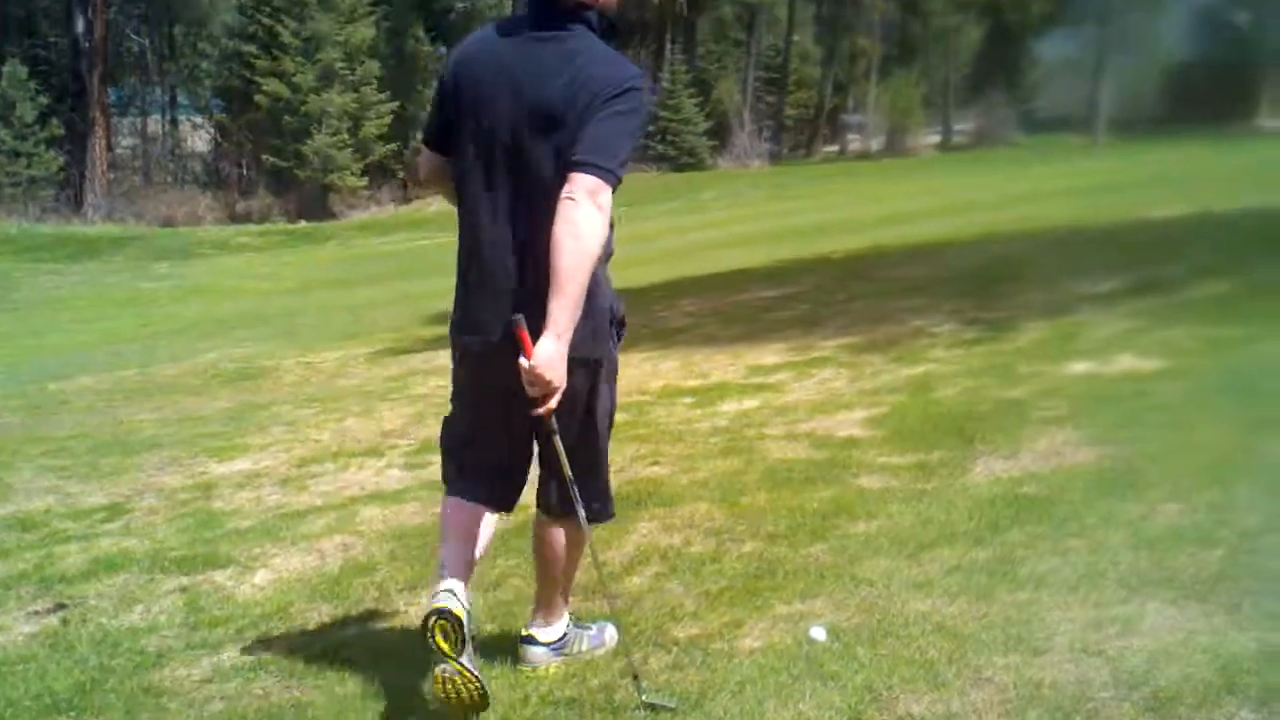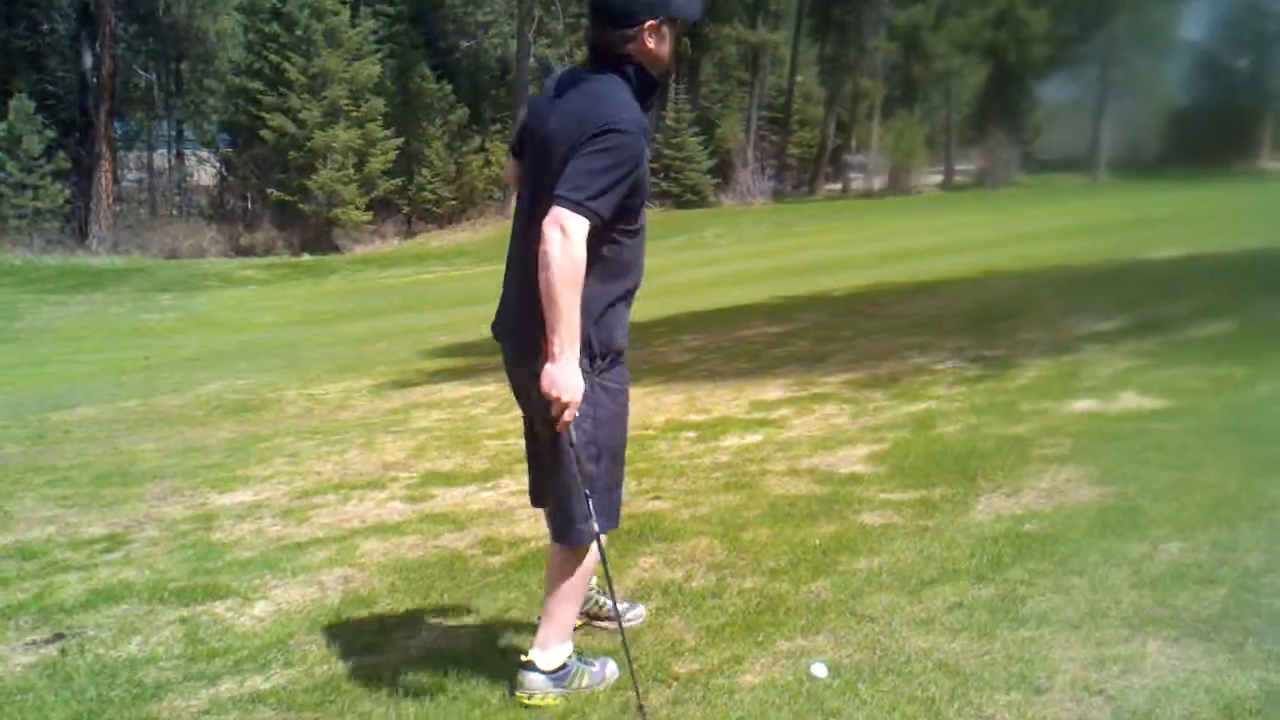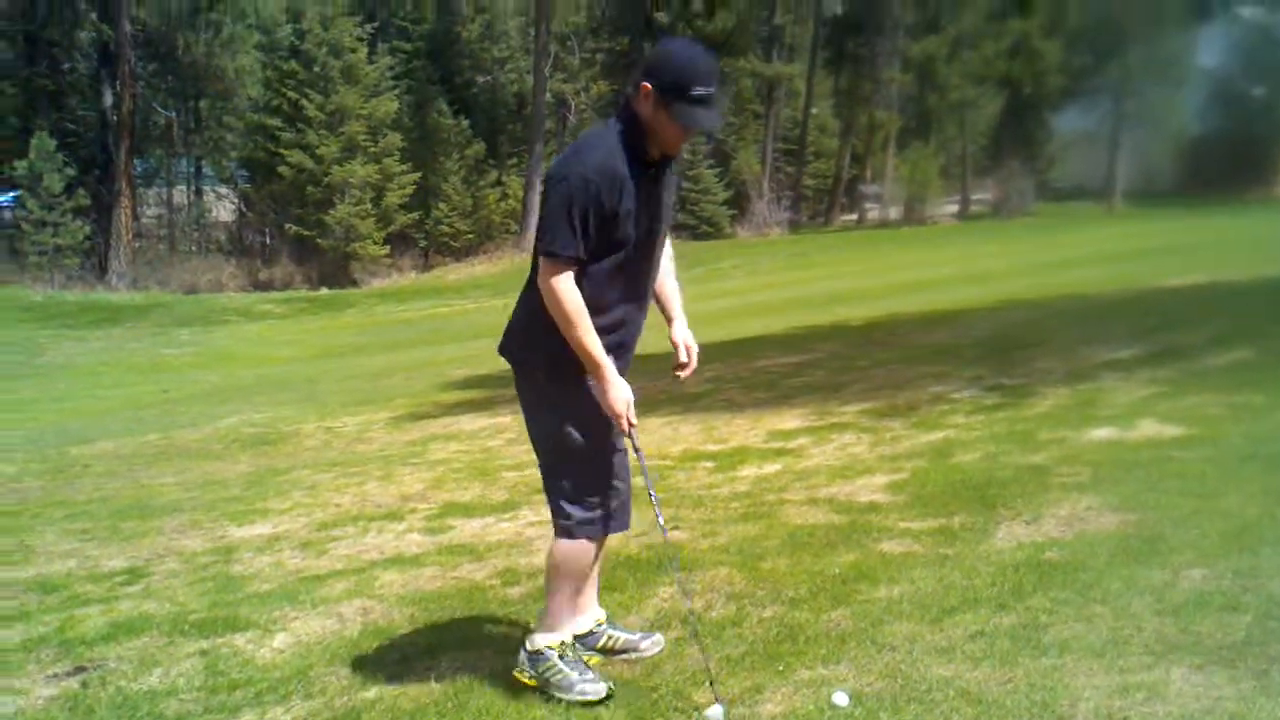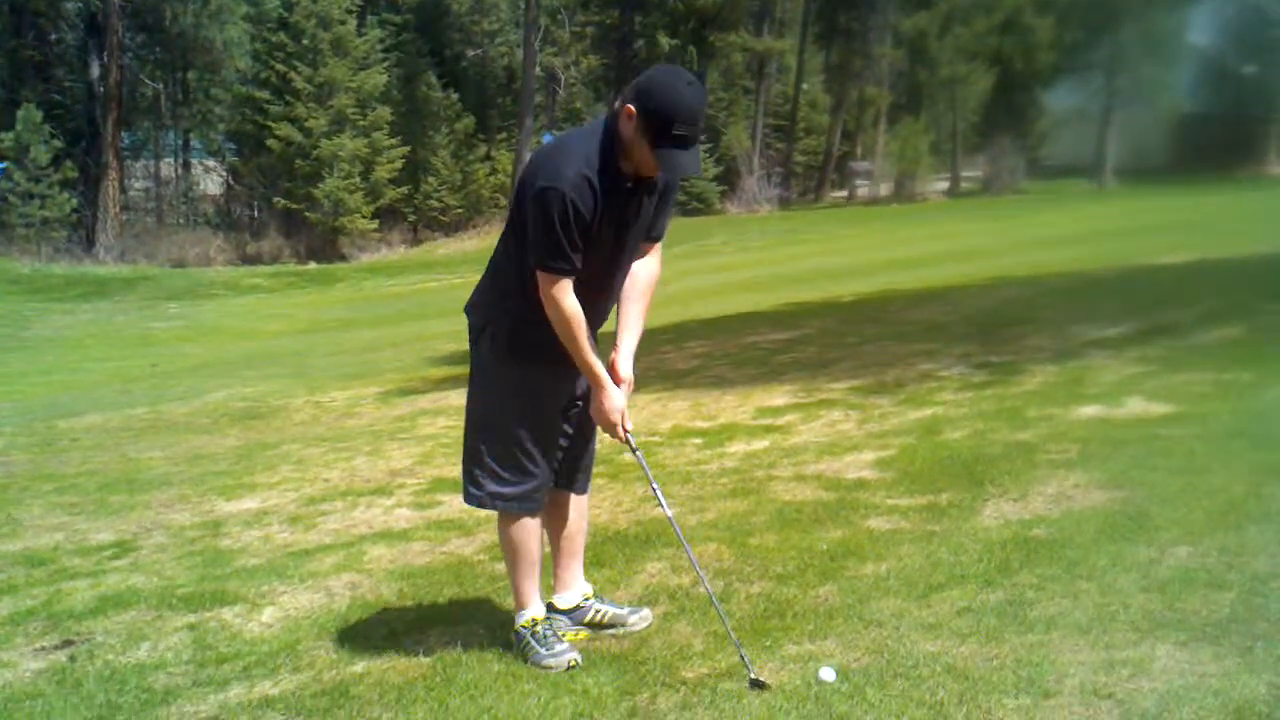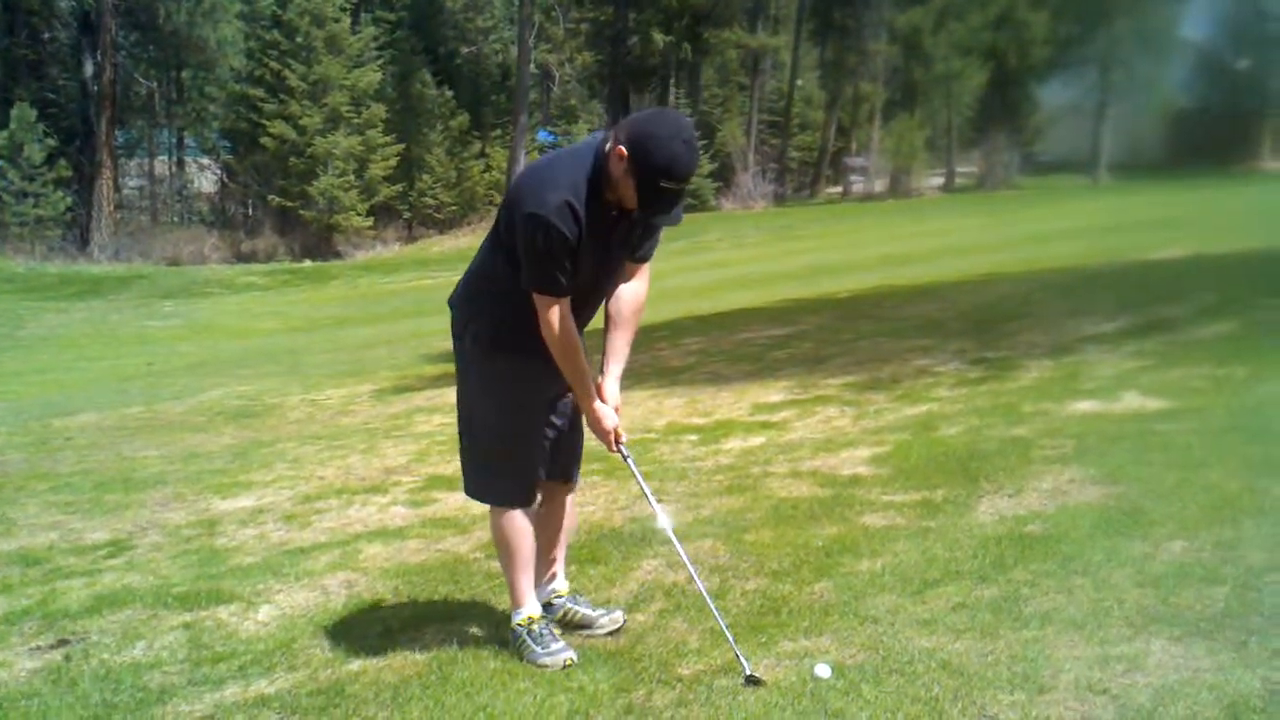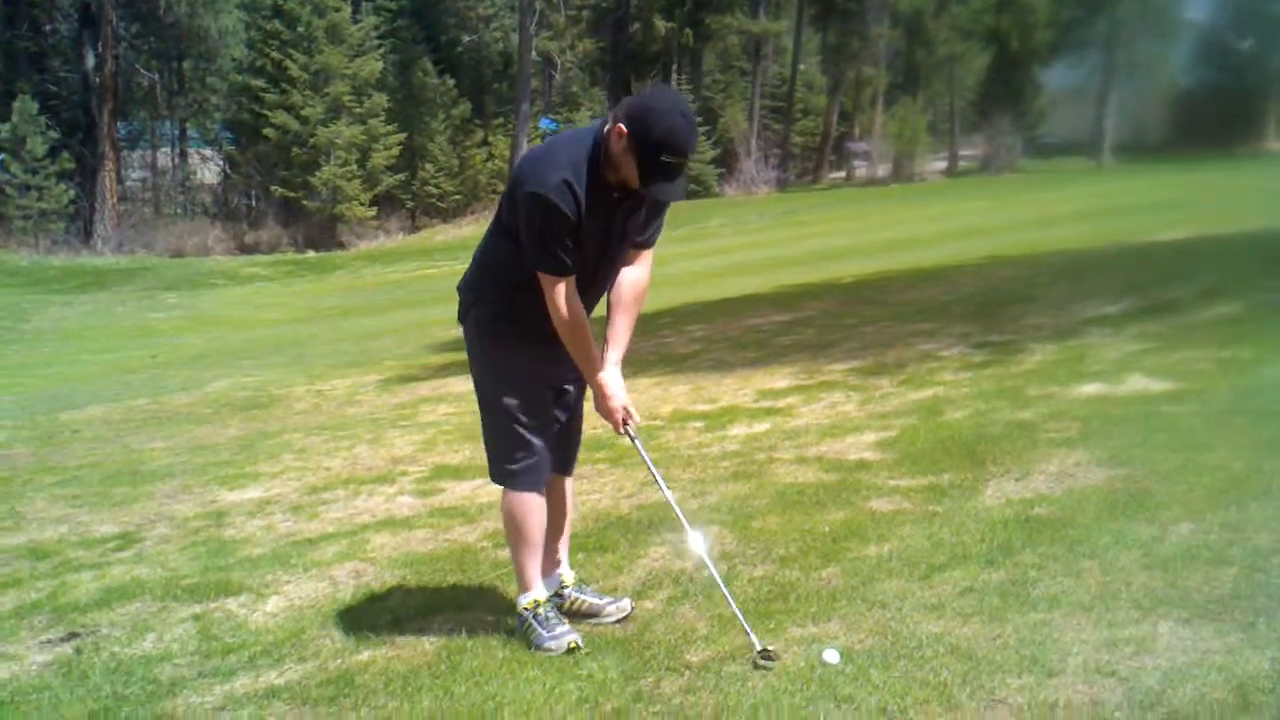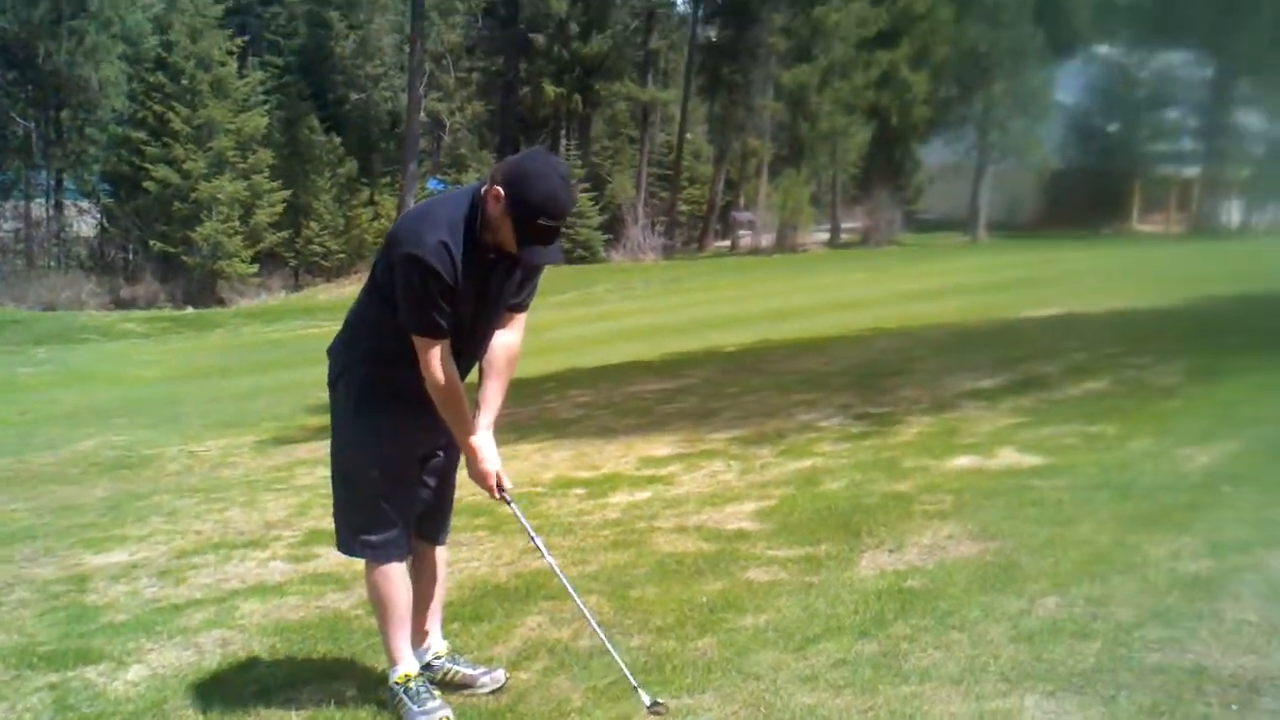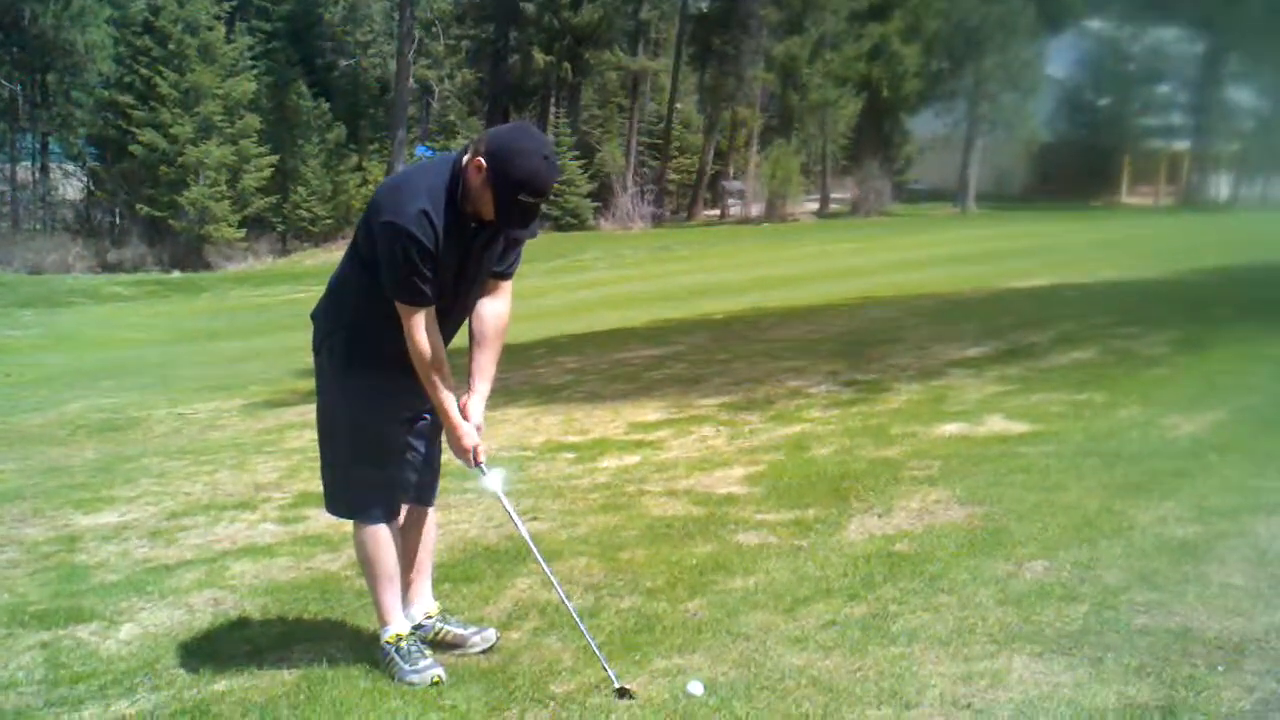
dt=0.4s
person 1, frame 1
right shoulder: (617, 81)
left elbow: (433, 167)
right elbow: (583, 210)
right wrist: (557, 339)
left hip: (479, 318)
right hip: (564, 323)
left knee: (477, 474)
right knee: (569, 484)
left ankle: (449, 598)
right ankle: (548, 629)
person 1, frame 2
left shoulder: (562, 91)
right shoulder: (619, 123)
left elbow: (517, 171)
right elbow: (561, 236)
right wrist: (562, 357)
left hip: (536, 327)
right hip: (577, 340)
left knee: (568, 477)
right knee: (587, 492)
left ankle: (574, 595)
right ankle: (548, 663)
person 1, frame 3
left shoulder: (662, 159)
right shoulder: (591, 168)
right elbow: (555, 281)
left wrist: (678, 321)
right wrist: (607, 380)
left hip: (603, 353)
right hip: (560, 361)
left knee: (598, 496)
right knee: (589, 500)
left ankle: (584, 623)
right ankle: (545, 645)
person 1, frame 4
left shoulder: (660, 164)
right shoulder: (564, 176)
left elbow: (645, 256)
right elbow: (555, 291)
left wrist: (623, 352)
right wrist: (598, 384)
left hip: (574, 335)
right hip: (516, 339)
left knee: (570, 470)
right knee: (520, 475)
left ankle: (572, 598)
right ankle: (530, 617)
person 1, frame 5
left shoulder: (649, 184)
right shoulder: (551, 201)
left elbow: (633, 277)
right elbow: (552, 314)
left wrist: (612, 377)
right wrist: (589, 401)
left hip: (557, 336)
right hip: (497, 337)
left knee: (559, 468)
right knee: (512, 478)
left ankle: (551, 592)
right ankle: (525, 616)
person 1, frame 6
left shoulder: (649, 169)
right shoulder: (551, 181)
left elbow: (635, 263)
right elbow: (558, 294)
left wrist: (613, 362)
right wrist: (598, 381)
left hip: (564, 325)
right hip: (505, 323)
left knee: (558, 458)
right knee: (525, 461)
left ankle: (558, 582)
right ankle: (533, 601)
person 1, frame 7
left shoulder: (526, 234)
right shoulder: (430, 242)
left elbow: (508, 327)
right elbow: (433, 359)
left wrist: (485, 426)
right wrist: (470, 445)
left hip: (436, 393)
right hip: (376, 391)
left knee: (431, 526)
right knee: (387, 531)
left ankle: (431, 651)
right ankle: (403, 673)
person 1, frame 8
left shoulder: (510, 200)
right shoulder: (410, 210)
left elbow: (494, 295)
right elbow: (417, 325)
left wrist: (477, 394)
right wrist: (451, 416)
left hip: (421, 356)
right hip: (360, 355)
left knee: (418, 486)
right knee: (375, 494)
left ankle: (422, 612)
right ankle: (394, 633)
